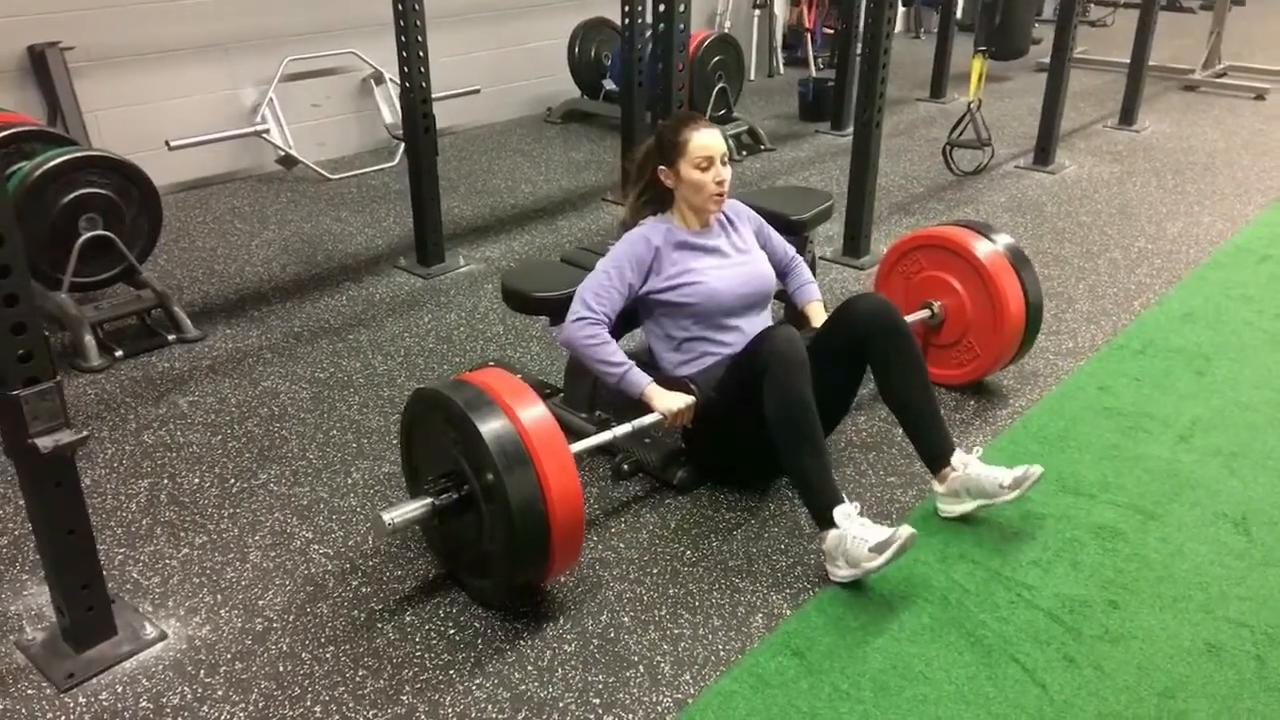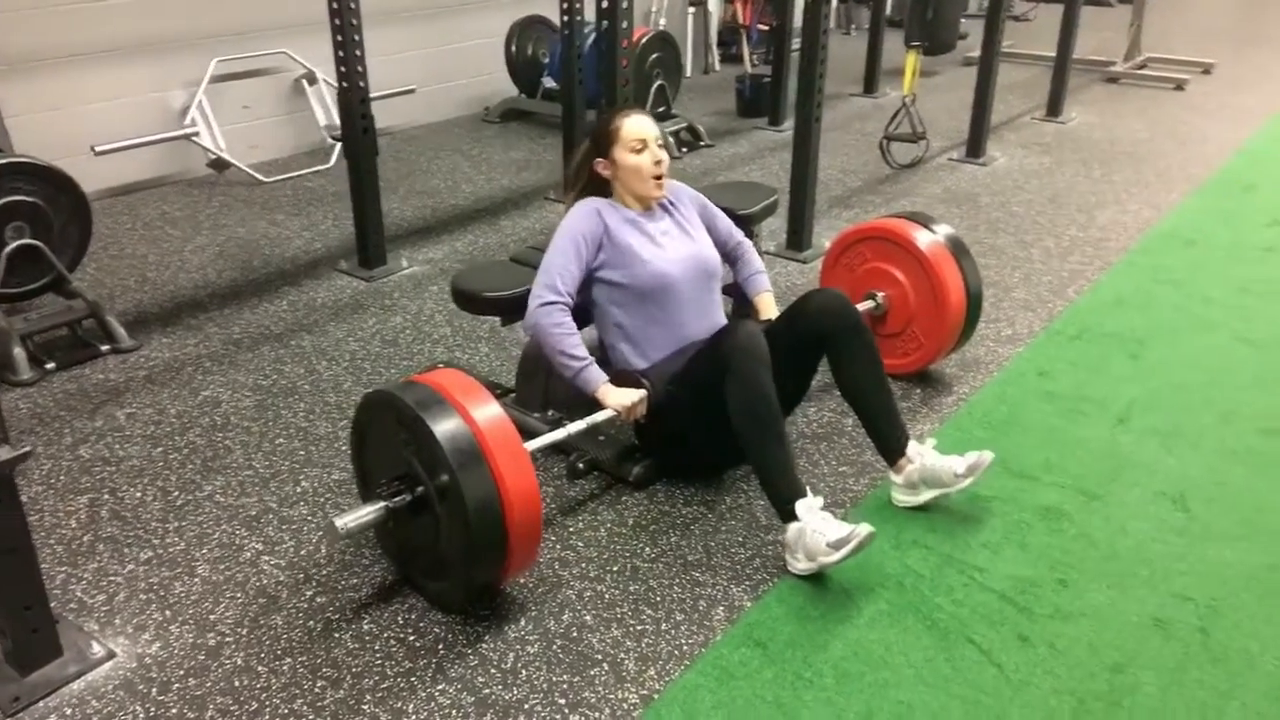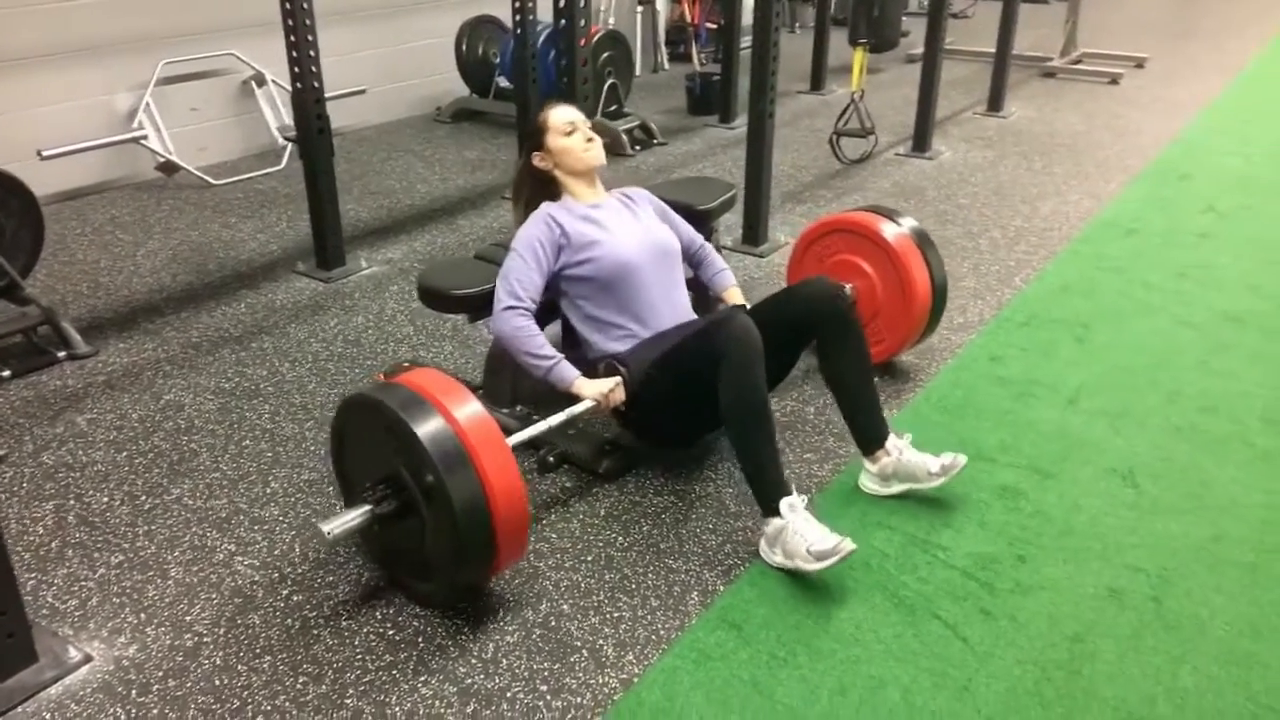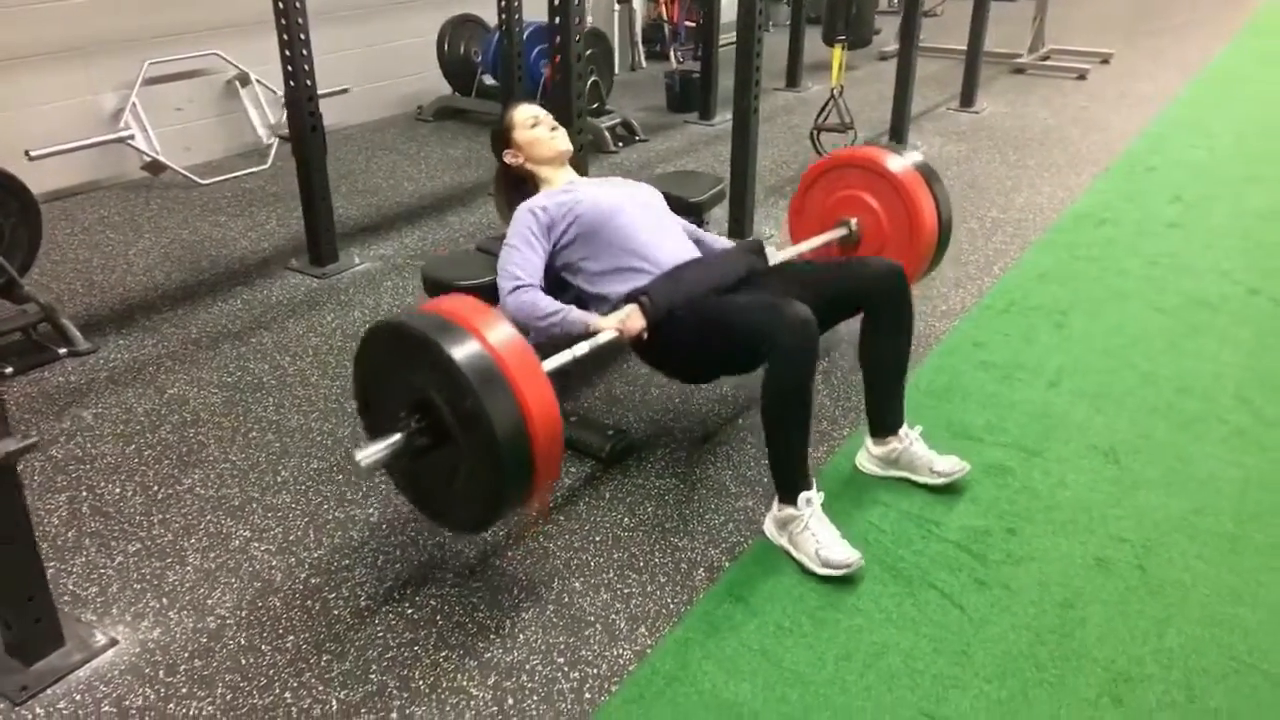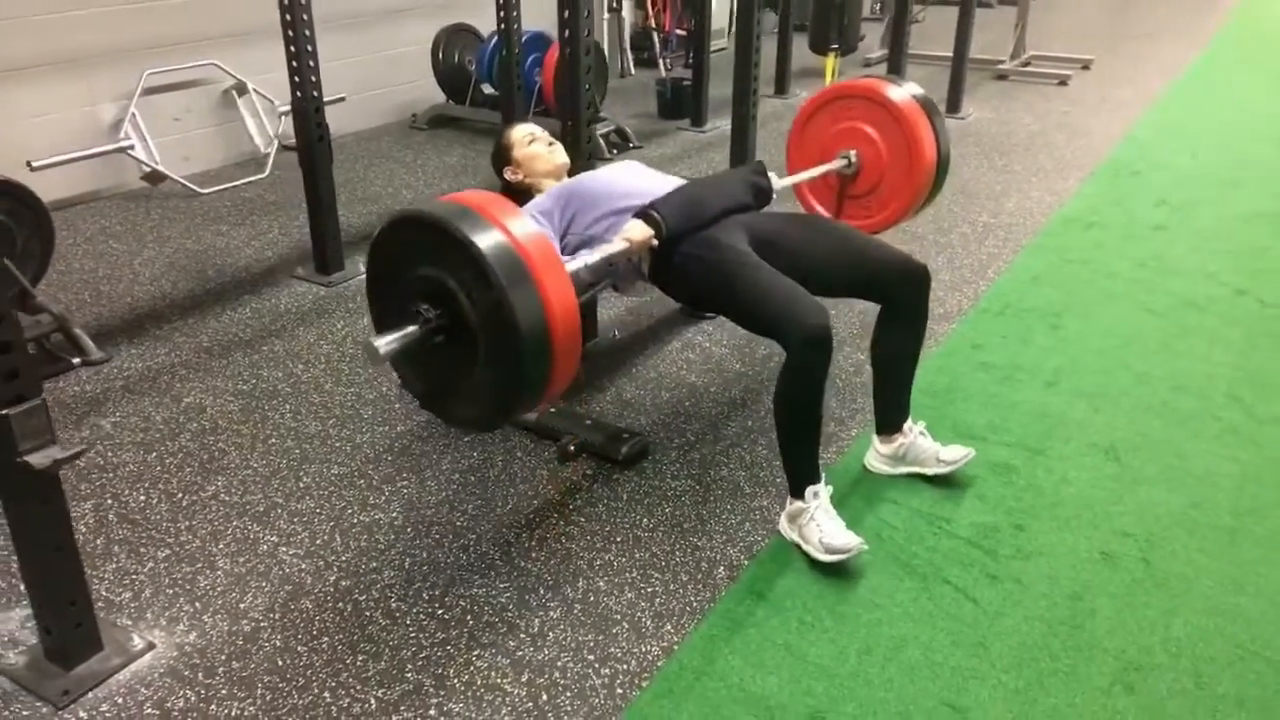
dt=0.5s
person 1, frame 1
left shoulder: (736, 216)
right shoulder: (647, 243)
left elbow: (790, 263)
right elbow: (580, 326)
left wrist: (822, 324)
right wrist: (653, 392)
left hip: (784, 396)
right hip: (718, 418)
left knee: (871, 311)
right knee: (779, 341)
left ankle: (952, 473)
right ankle: (838, 533)
person 1, frame 2
left shoulder: (679, 198)
right shoulder: (592, 218)
left elbow: (740, 250)
right elbow: (544, 311)
left wrist: (772, 319)
right wrist: (604, 389)
left hip: (734, 385)
right hip: (667, 409)
left knee: (827, 306)
right knee: (741, 337)
left ankle: (908, 465)
right ankle: (801, 525)
person 1, frame 3
left shoulder: (637, 201)
right shoulder: (550, 224)
left elbow: (699, 251)
right elbow: (508, 316)
left wrist: (738, 305)
right wrist: (578, 382)
left hip: (704, 364)
right hip: (644, 387)
left knee: (820, 296)
right knee: (733, 331)
left ankle: (883, 457)
right ankle: (781, 523)
person 1, frame 4
left shoulder: (622, 182)
right shoulder: (535, 213)
right elbow: (518, 298)
left wrist: (741, 252)
right wrist: (600, 321)
left hip: (724, 282)
right hip: (670, 318)
left knee: (885, 278)
right knee: (793, 327)
left ankle: (887, 444)
right ankle: (792, 510)
person 1, frame 5
left shoulder: (619, 169)
right shoulder: (540, 212)
left wrist: (757, 180)
right wrist: (618, 242)
left hip: (743, 220)
right hip: (689, 247)
left knee: (907, 277)
right knee: (809, 329)
left ankle: (895, 440)
right ankle: (804, 504)
